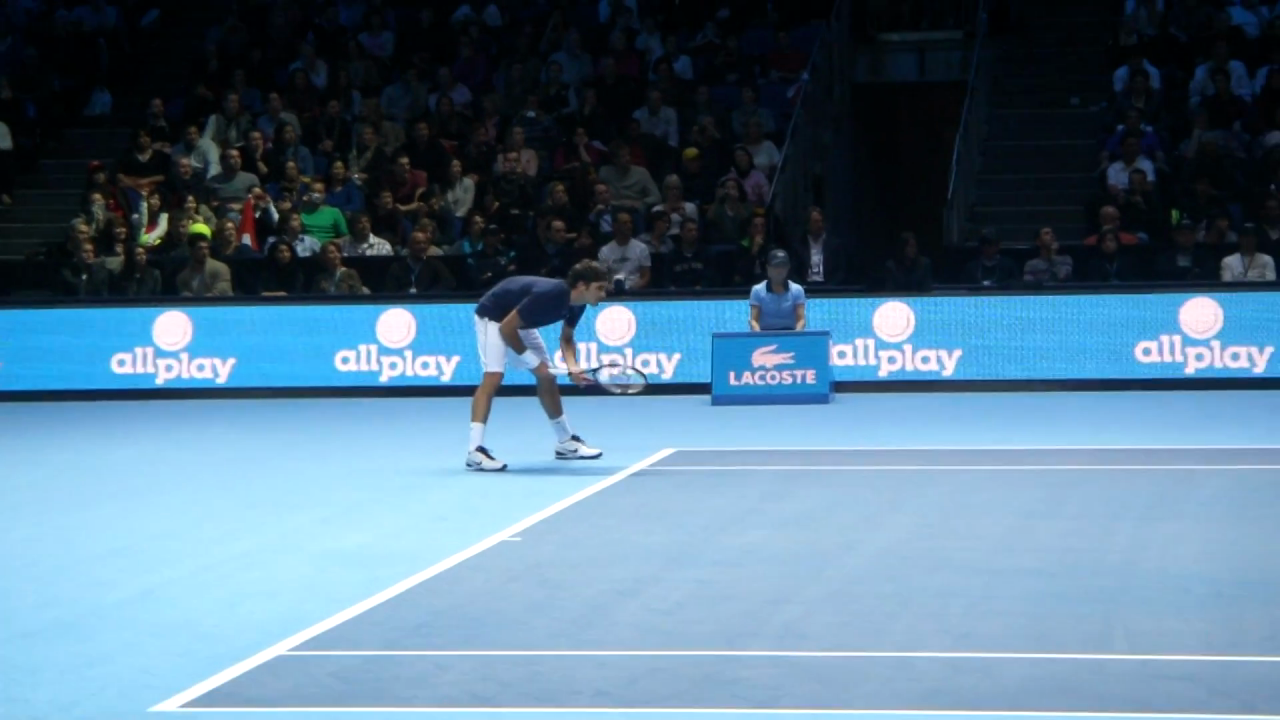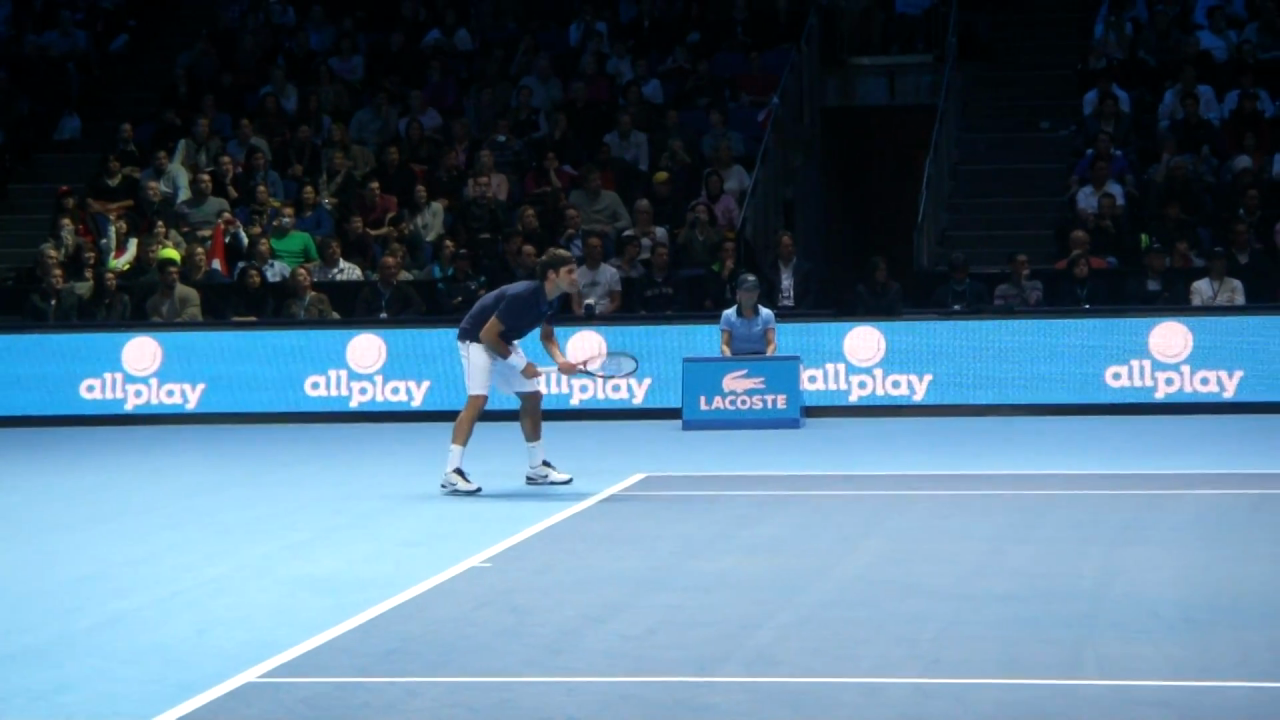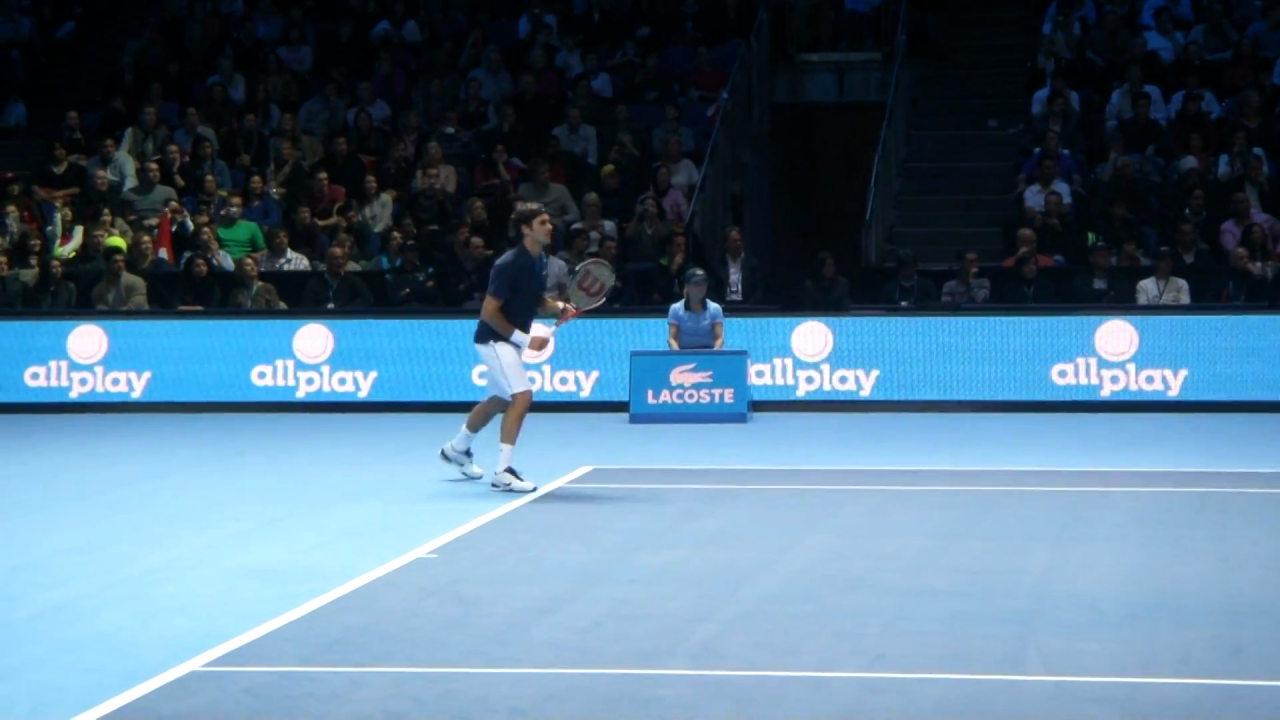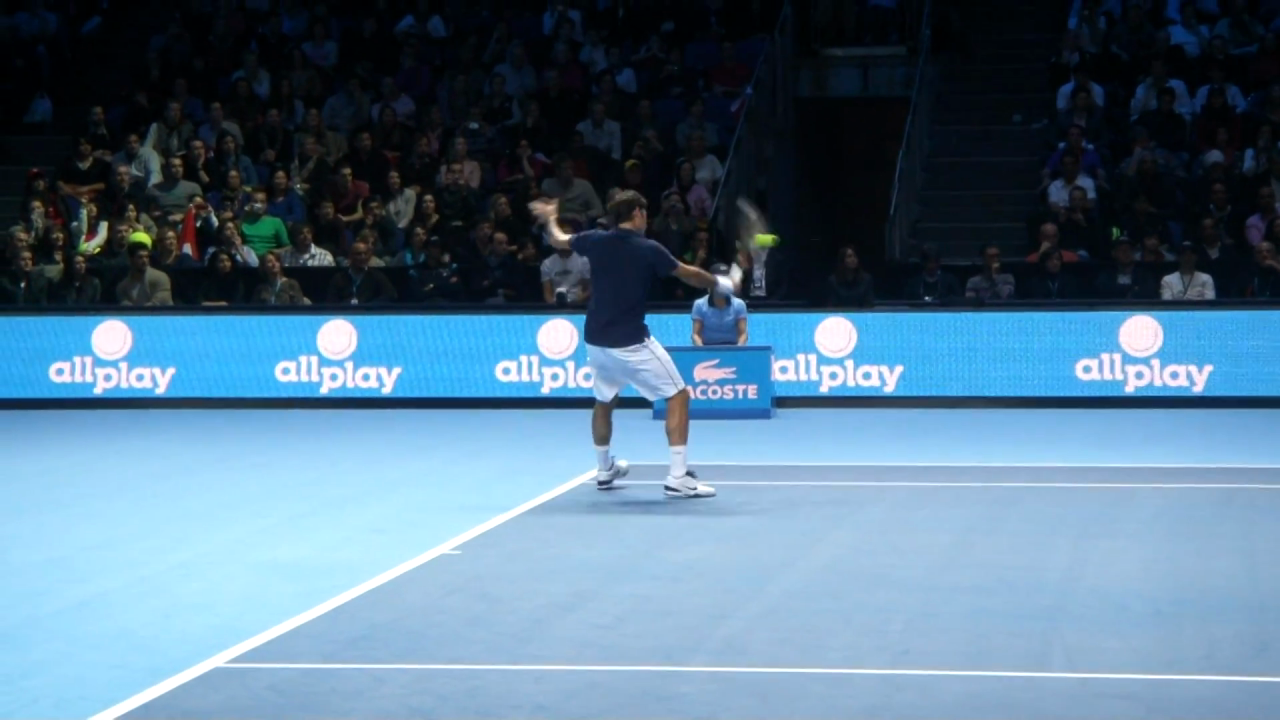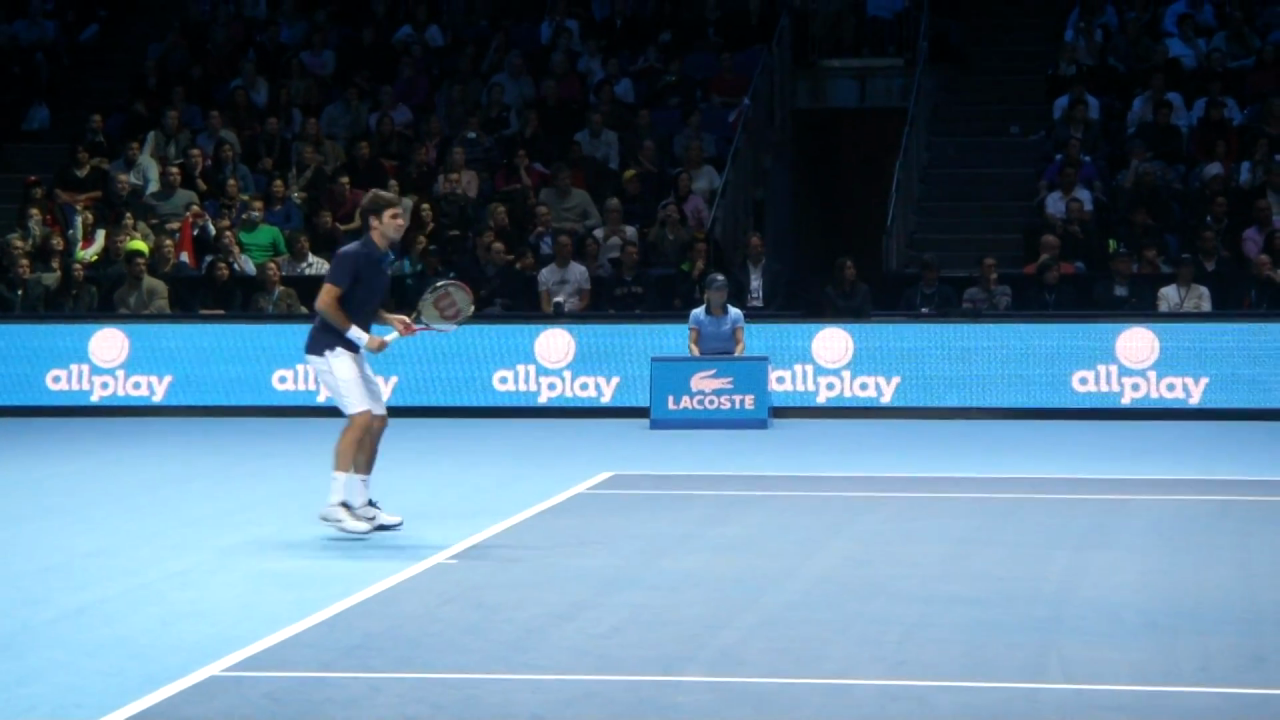
dt=1s
person 1, frame 1
left shoulder: (576, 304)
right shoulder: (547, 295)
left elbow: (566, 338)
right elbow: (507, 327)
left wrist: (573, 367)
right wrist: (533, 361)
left hip: (519, 322)
right hip: (493, 316)
left knee: (547, 376)
right knee: (494, 377)
left ankle: (565, 442)
right ankle: (475, 451)
person 1, frame 2
left shoulder: (553, 299)
right shoulder: (521, 296)
left elbow: (547, 336)
right elbow: (487, 335)
left wrist: (561, 360)
right wrist: (519, 364)
left hip: (504, 341)
right hip: (477, 338)
left knee: (532, 397)
right knee: (477, 399)
left ankle: (537, 468)
right ankle: (452, 473)
person 1, frame 3
left shoulder: (540, 261)
right shoulder: (508, 265)
left elbow: (540, 302)
right elbow: (489, 312)
left wrist: (559, 307)
right wrist: (524, 338)
left hip: (510, 341)
right hip: (494, 339)
left knee: (499, 401)
right knee: (523, 396)
left ankle: (456, 449)
right ankle: (503, 472)
person 1, frame 4
left shoulder: (595, 240)
right shoulder: (649, 249)
left elbow: (558, 241)
right elbow: (688, 274)
left wrist: (549, 219)
right wrist: (723, 284)
left hip: (597, 342)
right hip: (632, 343)
left knee: (603, 402)
right knee: (678, 397)
left ankle: (605, 471)
right ankle: (678, 477)
person 1, frame 5
left shoulder: (383, 259)
right shoulder: (352, 255)
right elbow: (324, 302)
left wrist: (391, 319)
right wrist: (361, 336)
left hip: (348, 351)
right hip: (329, 348)
left knee: (378, 421)
right knee: (361, 418)
left ankle: (358, 503)
right ankle: (338, 504)
